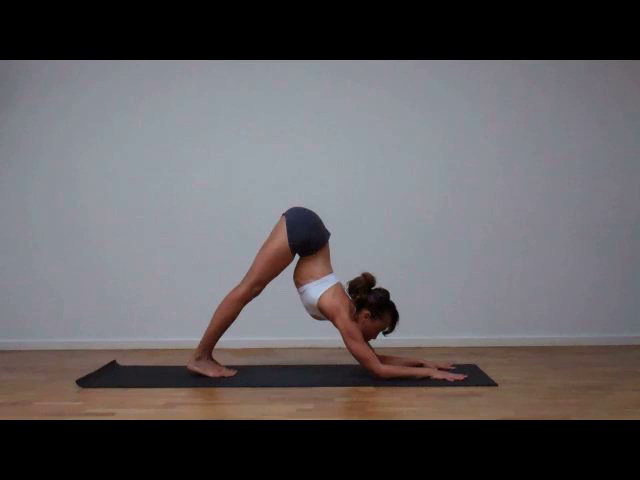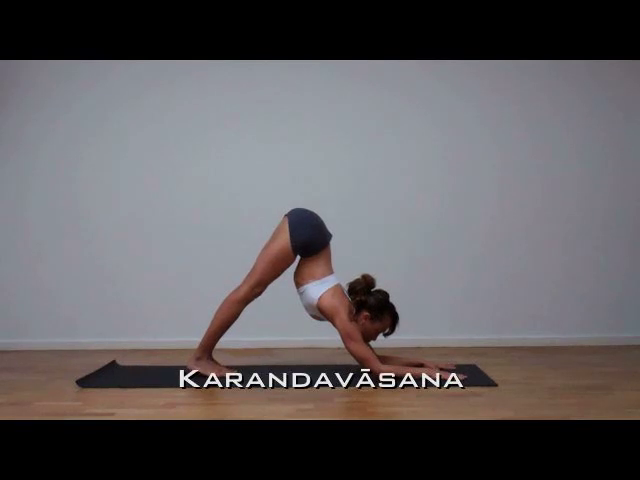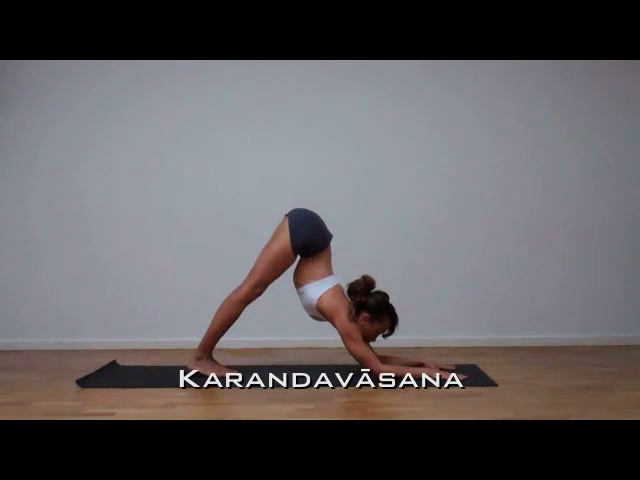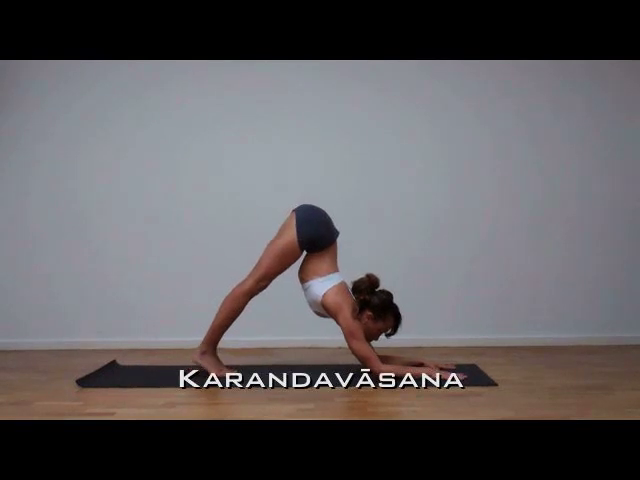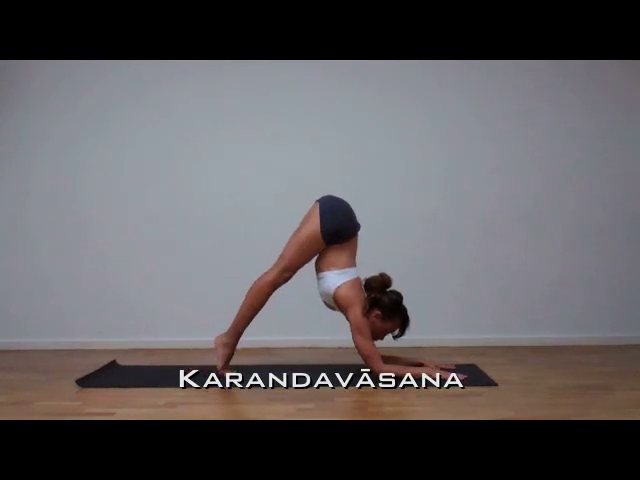
dt=0.4s
person 1, frame 1
left shoulder: (351, 311)
right shoulder: (345, 316)
left elbow: (372, 357)
right elbow: (378, 369)
left wrist: (421, 362)
right wrist: (429, 372)
left hip: (304, 226)
right hip: (299, 227)
left knee: (251, 290)
right knee: (246, 289)
right ankle: (200, 356)
person 1, frame 2
left shoulder: (350, 312)
right shoulder: (344, 317)
left elbow: (373, 358)
right elbow: (377, 369)
left wrist: (421, 362)
right wrist: (427, 372)
left hip: (306, 228)
right hip: (302, 228)
left knee: (252, 291)
right knee: (249, 289)
right ankle: (200, 356)
person 1, frame 3
left shoulder: (352, 313)
right shoulder: (345, 318)
left elbow: (372, 358)
right elbow: (377, 369)
left wrist: (420, 362)
right wrist: (427, 372)
left hip: (306, 229)
right hip: (301, 229)
left knee: (252, 291)
right knee: (249, 290)
right ankle: (200, 356)
person 1, frame 4
left shoulder: (352, 310)
right shoulder: (348, 315)
left elbow: (373, 358)
right elbow: (377, 369)
left wrist: (419, 362)
right wrist: (425, 372)
left hip: (313, 225)
right hip: (309, 223)
left knee: (257, 285)
right knee: (254, 283)
right ankle: (206, 349)
person 1, frame 5
left shoulder: (362, 305)
right shoulder: (357, 310)
left elbow: (374, 356)
right elbow: (378, 367)
left wrist: (420, 362)
right wrist: (425, 372)
left knee: (280, 276)
right knee: (278, 274)
right ankle: (229, 338)
